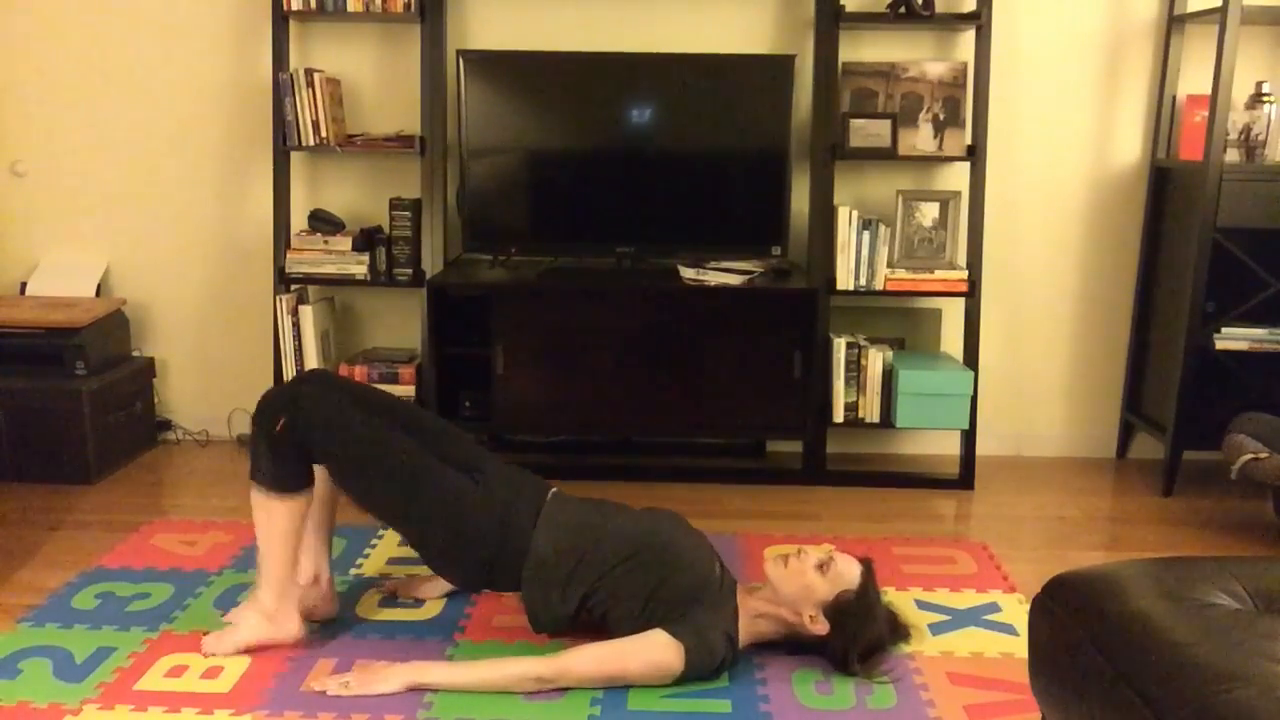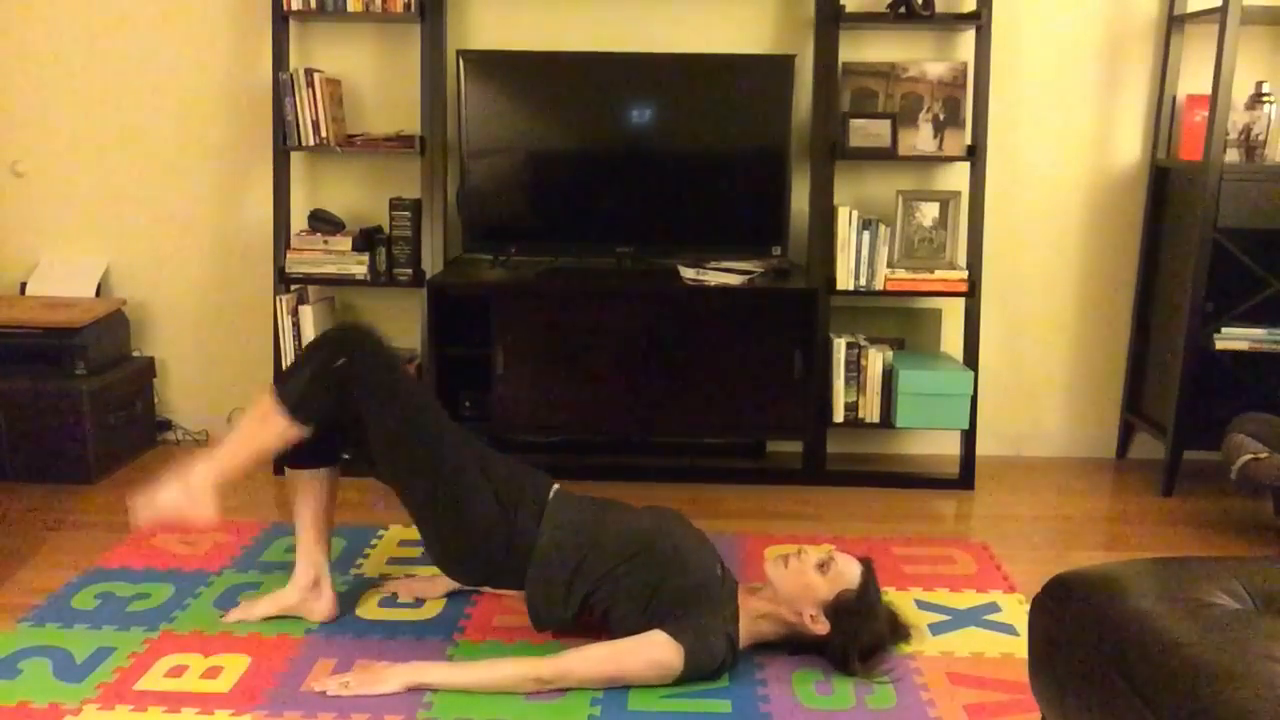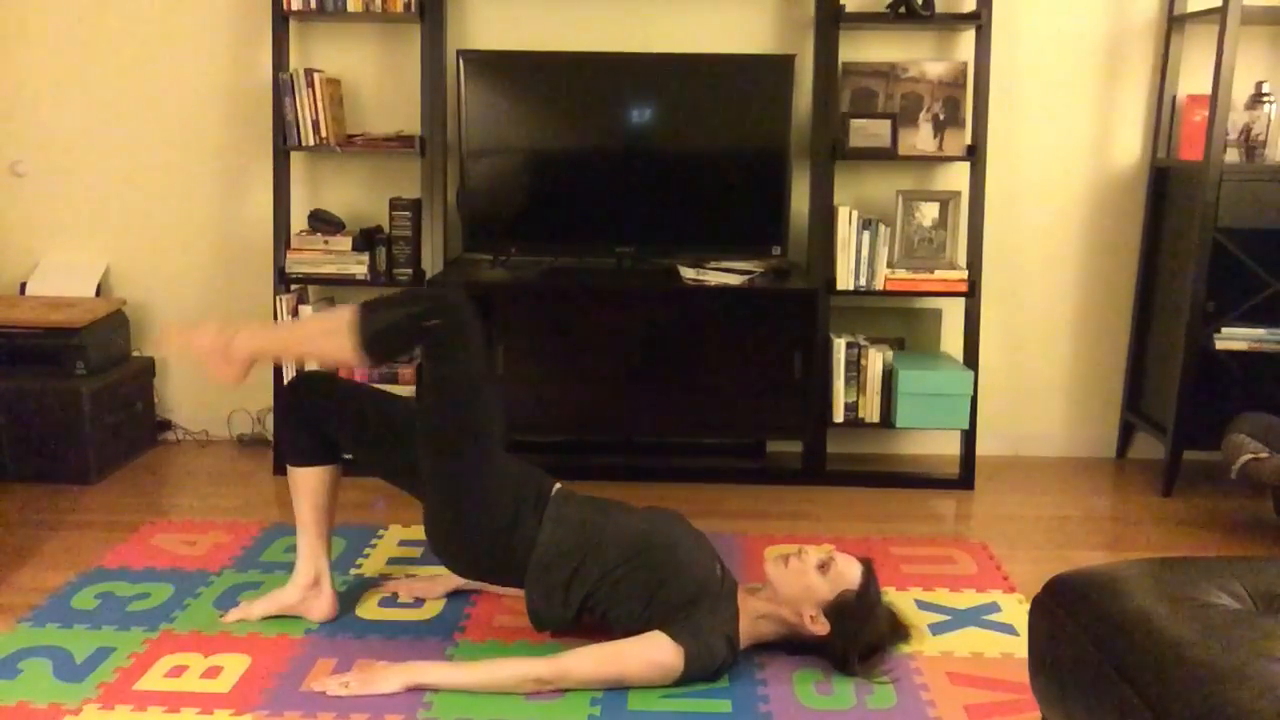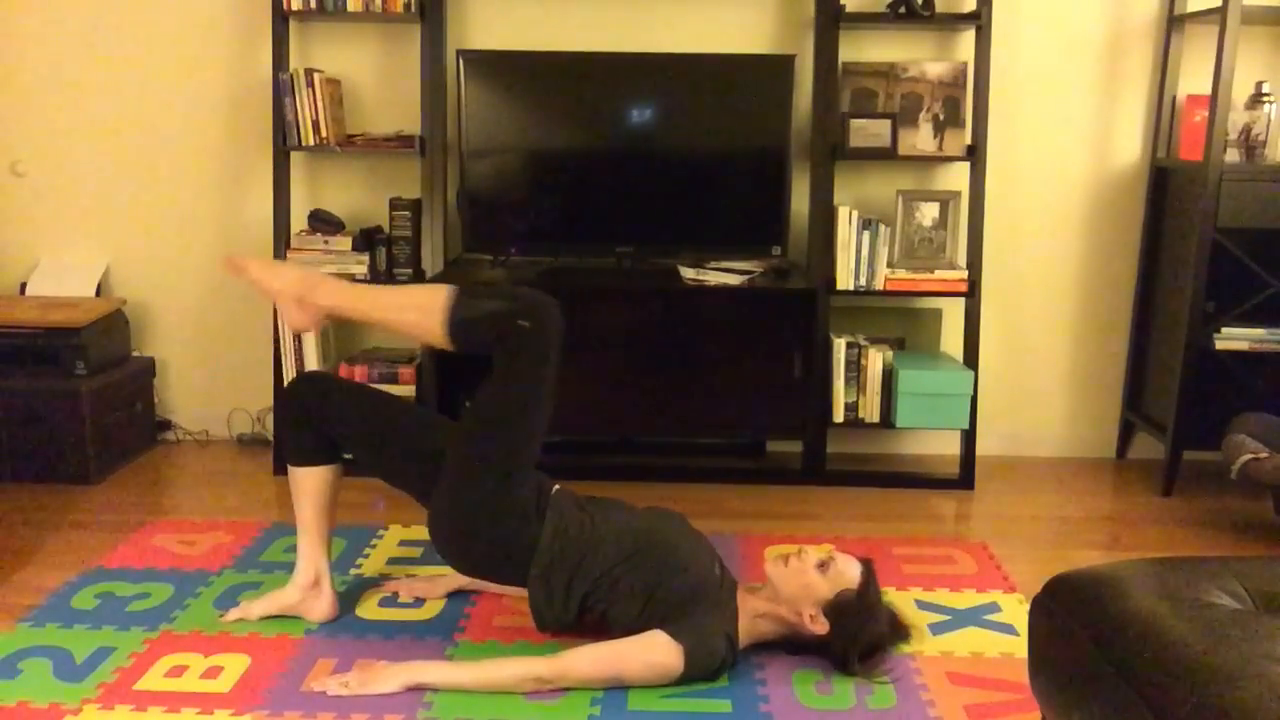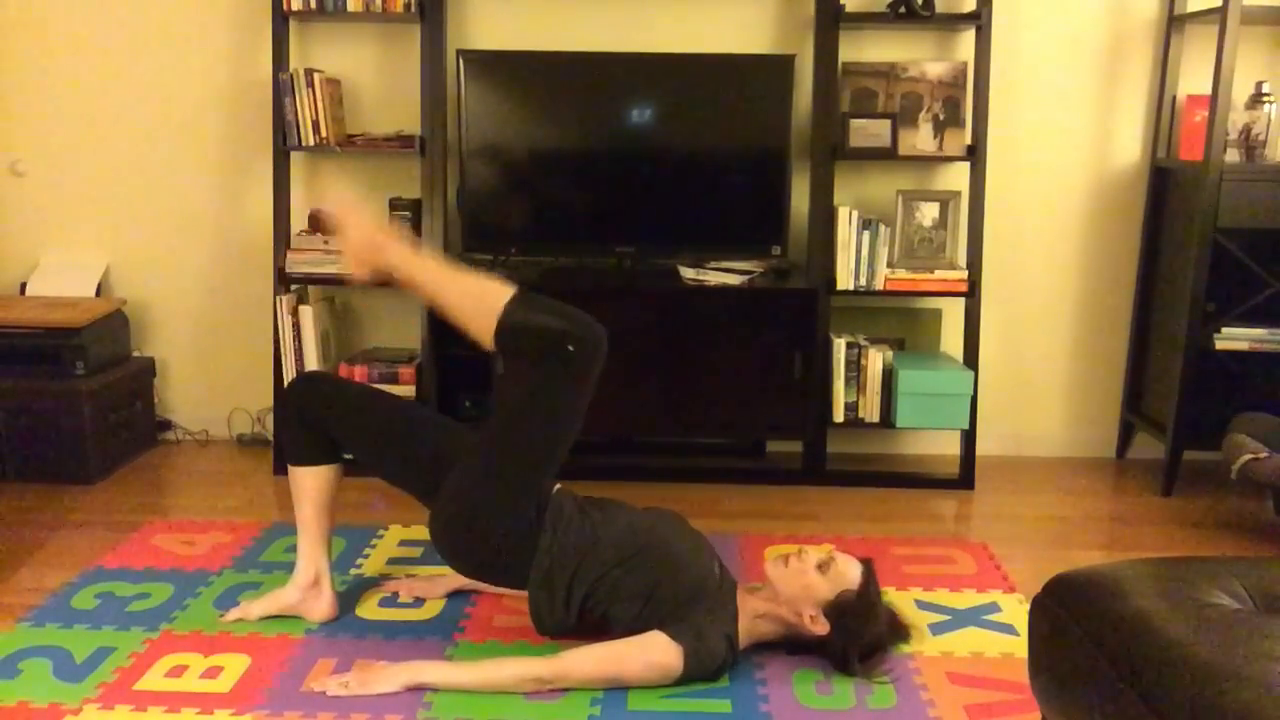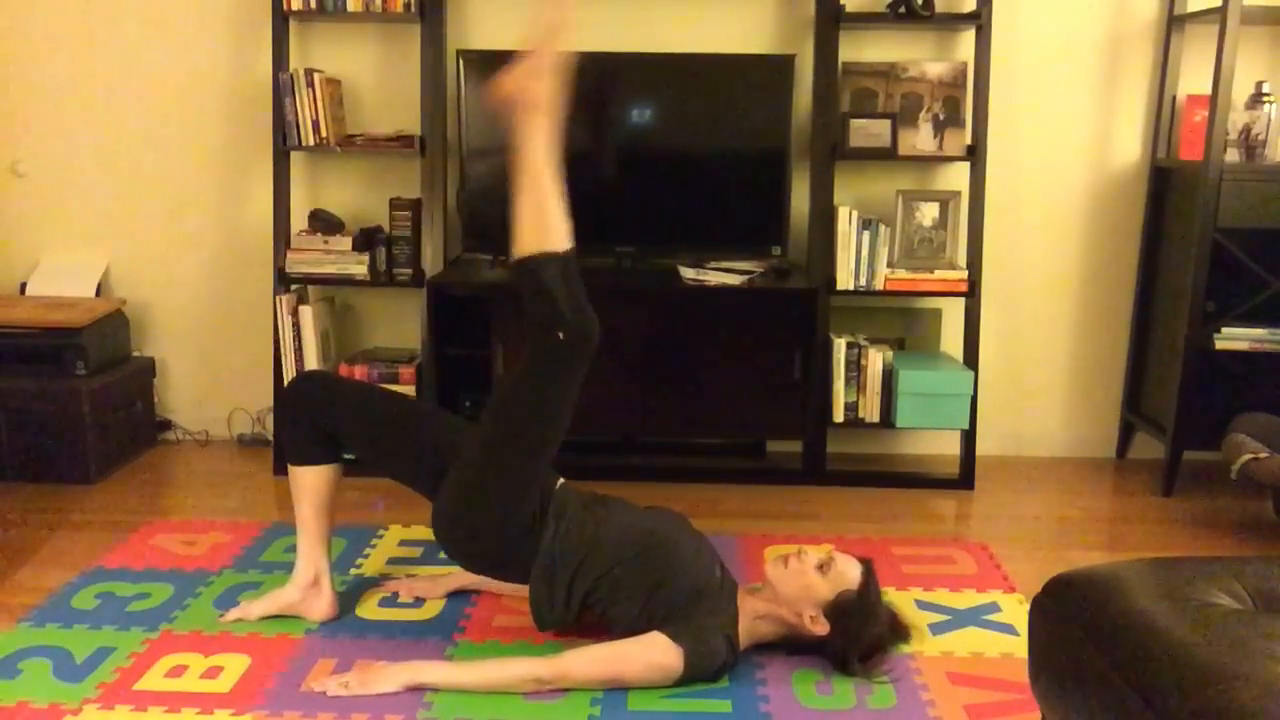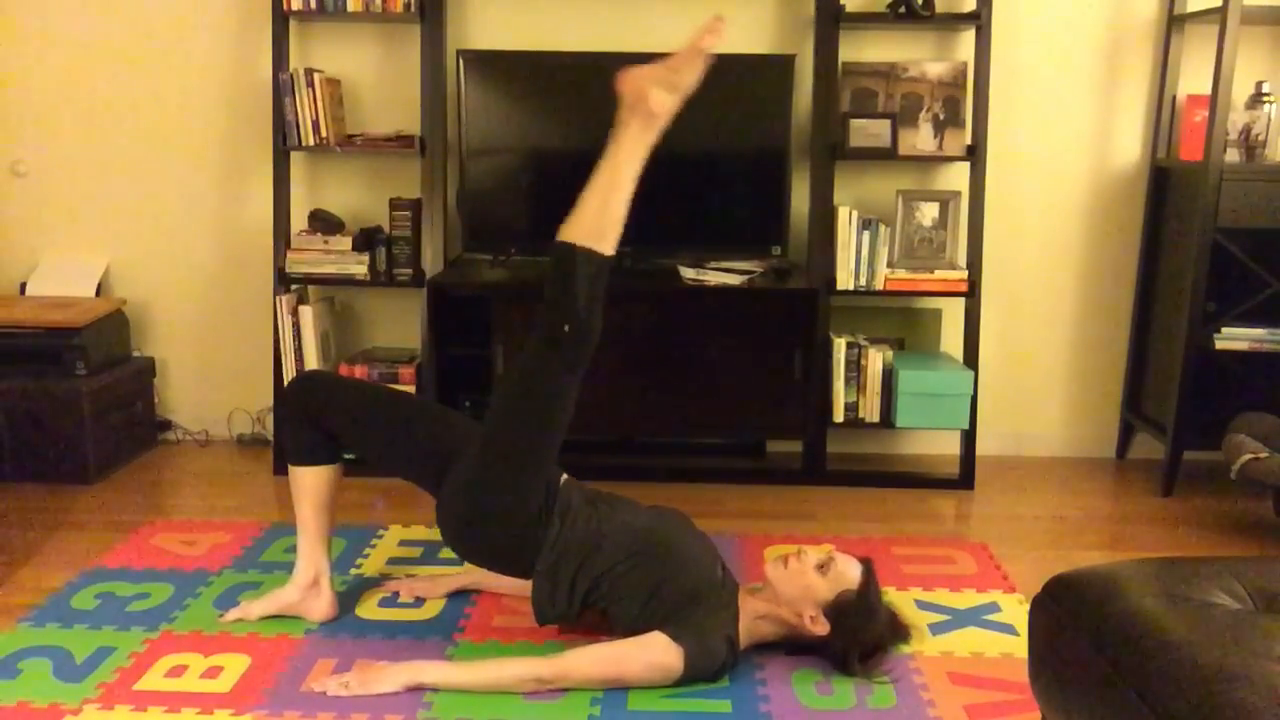
dt=0.2s
person 1, frame 1
left shoulder: (709, 641)
right shoulder: (713, 582)
left elbow: (554, 673)
right elbow: (616, 562)
left wrist: (411, 674)
left hip: (494, 535)
right hip: (520, 500)
left knee: (287, 412)
right knee: (315, 391)
left ankle: (274, 609)
right ankle: (311, 580)
person 1, frame 2
left shoulder: (706, 645)
right shoulder: (710, 587)
left elbow: (549, 673)
left wrist: (408, 672)
left hip: (491, 533)
right hip: (524, 503)
left knee: (350, 351)
right knee: (329, 401)
left ankle: (203, 486)
right ankle: (310, 583)
person 1, frame 3
left shoulder: (707, 644)
right shoulder: (715, 589)
left elbow: (555, 673)
left wrist: (412, 673)
left hip: (493, 529)
right hip: (531, 504)
left knee: (440, 311)
right knee: (312, 395)
left ankle: (249, 342)
right ankle: (311, 583)
person 1, frame 4
left shoulder: (707, 642)
right shoulder: (716, 592)
left elbow: (554, 674)
left wrist: (413, 672)
left hip: (498, 529)
right hip: (533, 513)
left knee: (530, 318)
right knee: (312, 396)
left ankle: (320, 292)
right ankle: (311, 584)
person 1, frame 5
left shoulder: (708, 644)
right shoulder: (717, 592)
left elbow: (554, 672)
left wrist: (415, 674)
left hip: (495, 536)
right hip: (528, 518)
left knee: (573, 343)
right knee: (311, 396)
left ankle: (386, 252)
right ankle: (311, 584)
person 1, frame 6
left shoulder: (708, 640)
right shoulder: (713, 583)
left elbow: (552, 673)
left wrist: (414, 673)
left hip: (497, 529)
right hip: (525, 517)
left knee: (565, 331)
right ankle: (311, 584)
person 1, frame 7
left shoulder: (708, 643)
right shoulder: (715, 590)
left elbow: (554, 672)
left wrist: (415, 671)
left hip: (501, 523)
right ankle: (311, 585)
